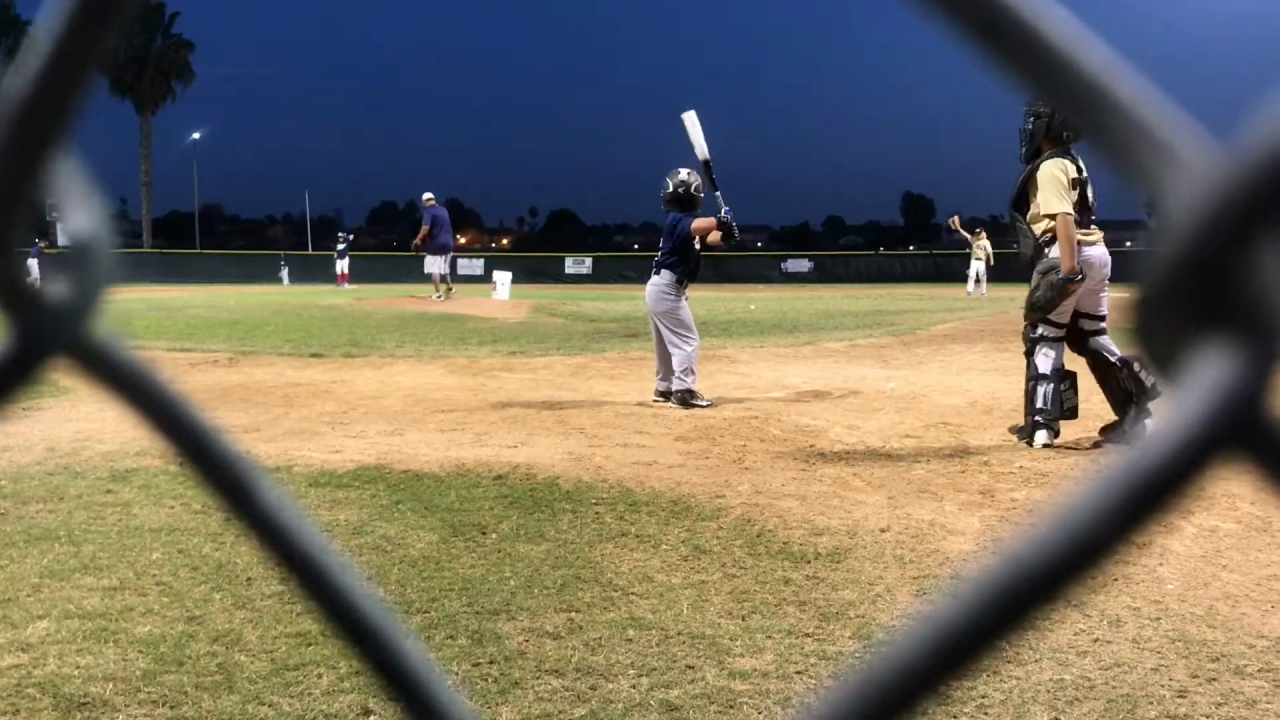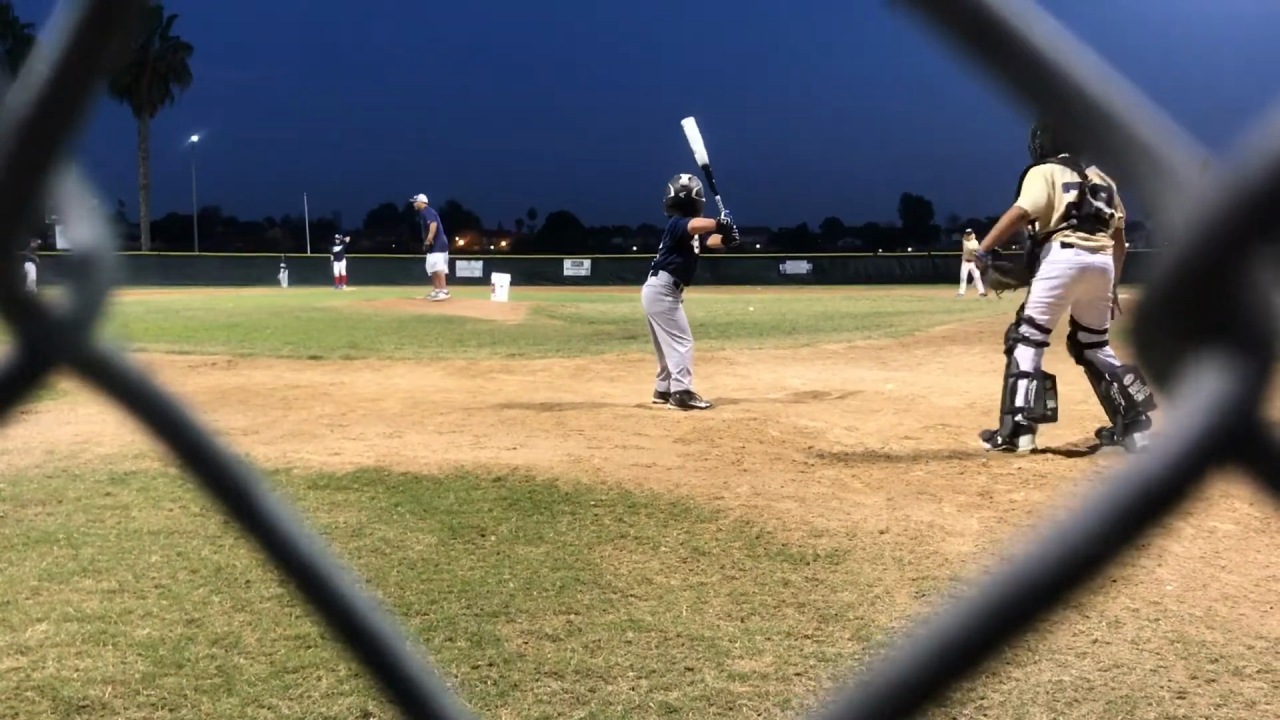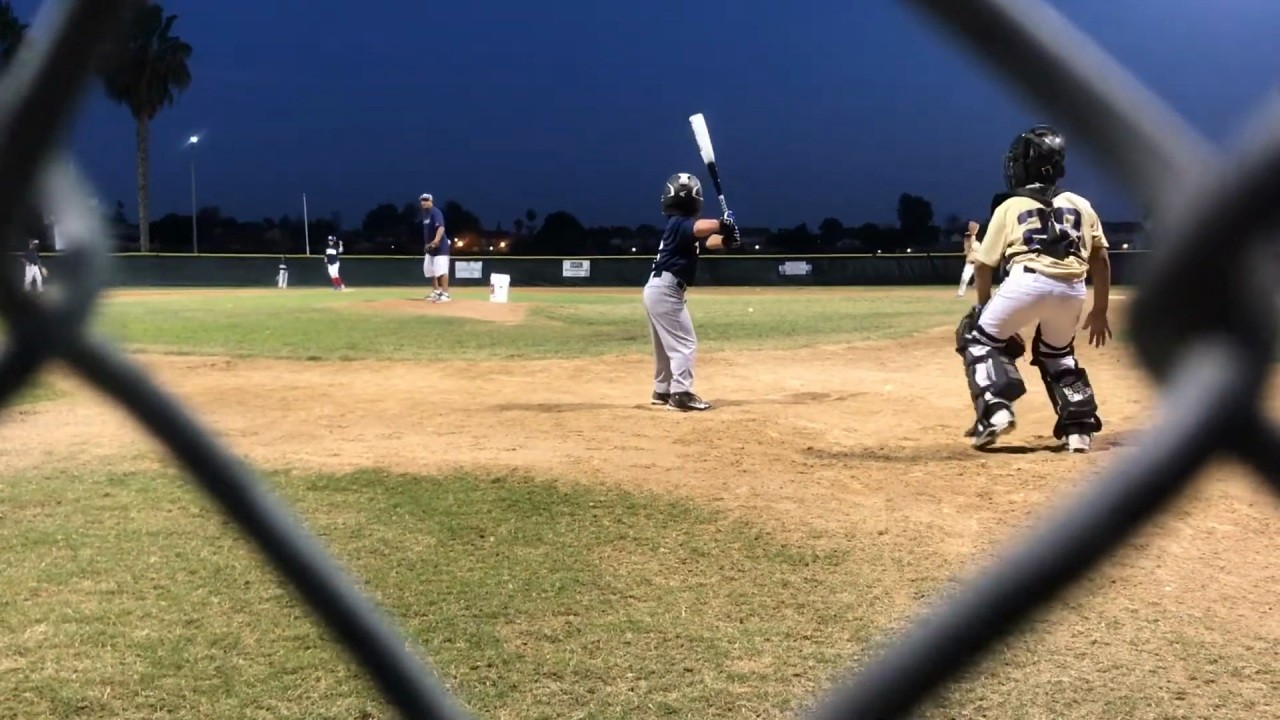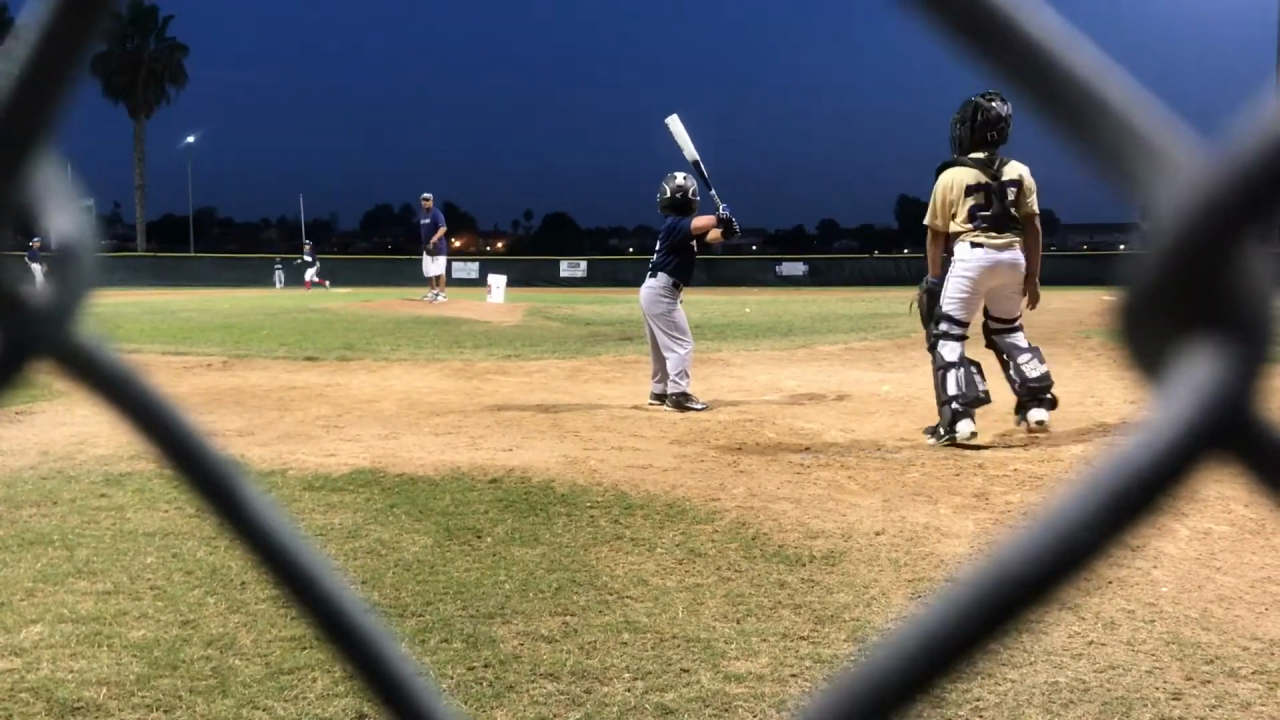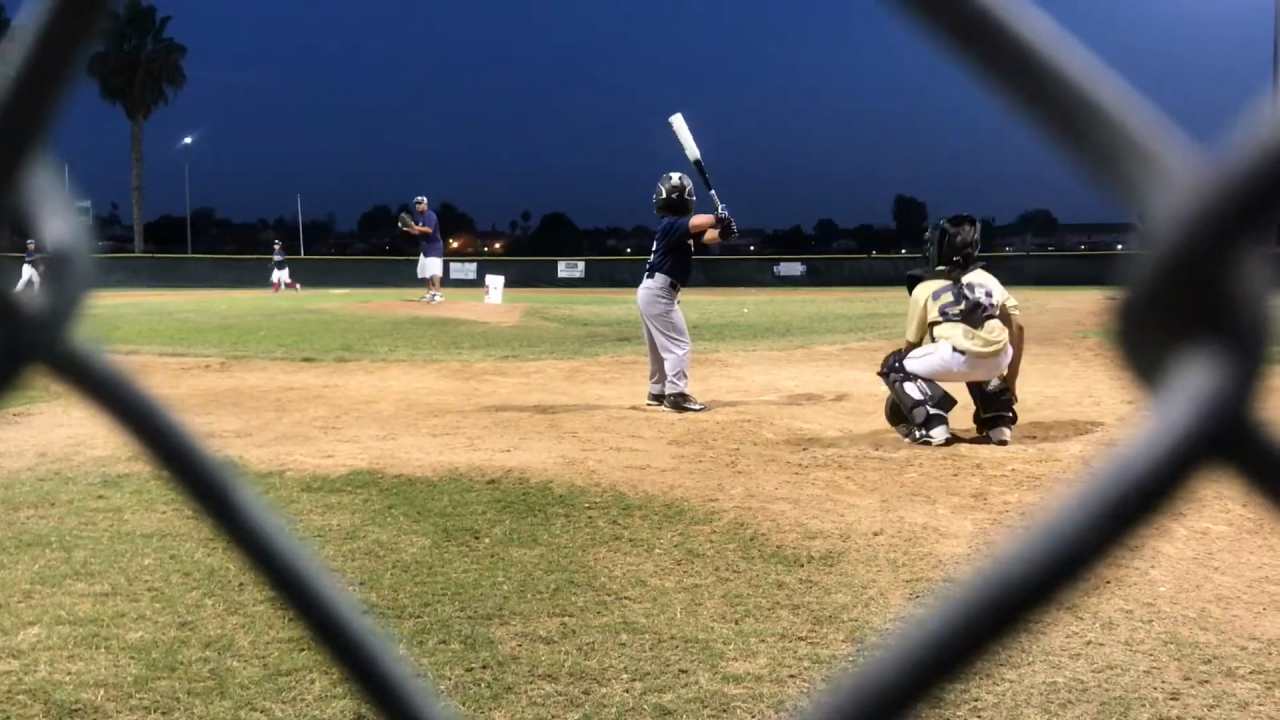
dt=0.5s
person 1, frame 1
left shoulder: (1050, 167)
right shoulder: (1074, 164)
left elbow: (1065, 218)
left wrist: (1068, 269)
left hip: (1070, 257)
right hip: (1098, 253)
left knee: (1044, 338)
right knee: (1094, 337)
left ankle: (1042, 424)
right ankle: (1135, 414)
person 1, frame 2
left shoulder: (1044, 172)
right shoulder: (1101, 178)
left elbow: (1021, 213)
right elbow: (1118, 236)
left wrist: (983, 250)
right wrist: (1112, 287)
left hip: (1063, 258)
right hip: (1102, 261)
left knee: (1026, 341)
right knee: (1095, 346)
left ankle: (1016, 430)
right ankle: (1134, 426)
person 1, frame 3
left shoulder: (1009, 208)
right shoulder: (1079, 204)
left elbow: (983, 265)
right elbow: (1101, 260)
left wrist: (983, 307)
right wrist: (1100, 310)
left hip: (1027, 282)
right hip: (1072, 287)
left knee: (977, 340)
right knee: (1057, 353)
left ankle: (995, 412)
right ankle: (1080, 428)
person 1, frame 4
left shoulder: (951, 175)
right shoulder: (1019, 172)
left elbow: (936, 234)
right elbow: (1032, 228)
left wrist: (934, 278)
right wrist: (1032, 276)
left hip: (972, 257)
right hip: (1012, 258)
left knee: (948, 337)
right knee: (1009, 332)
left ankle: (958, 418)
right ankle: (1037, 405)
person 1, frame 5
left shoulder: (924, 287)
right shoulder: (988, 279)
left elbow: (912, 344)
right elbow: (1017, 327)
right wrist: (1010, 378)
left hip: (957, 358)
right hip: (997, 359)
left knee: (895, 366)
left ankle: (933, 425)
right ankle: (1000, 422)
person 2, frame 1
left shoulder: (680, 220)
right shoulder: (678, 220)
left elbow: (707, 237)
right elbow: (697, 227)
left wrist: (725, 235)
right wrist: (720, 221)
left hip: (661, 288)
right hip: (667, 289)
left knee: (669, 342)
right knee: (687, 340)
left ankle: (664, 388)
right ankle: (683, 392)
person 2, frame 2
left shoulder: (686, 227)
right shoulder: (677, 223)
left elbow: (709, 240)
right elbow: (695, 225)
left wrist: (726, 238)
right wrist: (719, 223)
left hip: (661, 291)
right hip: (661, 291)
left knee: (668, 342)
right knee: (680, 342)
left ankle: (664, 390)
right ankle: (680, 393)
person 2, frame 3
left shoulder: (680, 225)
right shoulder: (680, 224)
left elbow: (706, 241)
right elbow: (701, 228)
left wrist: (725, 239)
right wrist: (721, 223)
left hip: (659, 290)
right hip: (666, 291)
left knee: (667, 344)
right knee: (685, 343)
left ankle: (663, 391)
right ankle: (681, 395)
person 2, frame 4
left shoulder: (678, 224)
right shoulder: (676, 224)
left elbow: (706, 235)
right elbow: (699, 225)
left wrist: (725, 231)
right wrist: (718, 217)
left hip: (655, 291)
right hip: (661, 292)
left knee: (664, 344)
right knee: (680, 343)
left ankle: (659, 391)
right ankle: (677, 395)
person 2, frame 5
left shoulder: (675, 225)
right shoulder: (672, 224)
left elbow: (703, 236)
right elbow: (697, 223)
left wrist: (722, 232)
right wrist: (717, 217)
left hip: (653, 291)
right hip: (659, 292)
left knee: (661, 345)
right knee: (679, 344)
left ankle: (658, 392)
right ankle: (675, 395)
